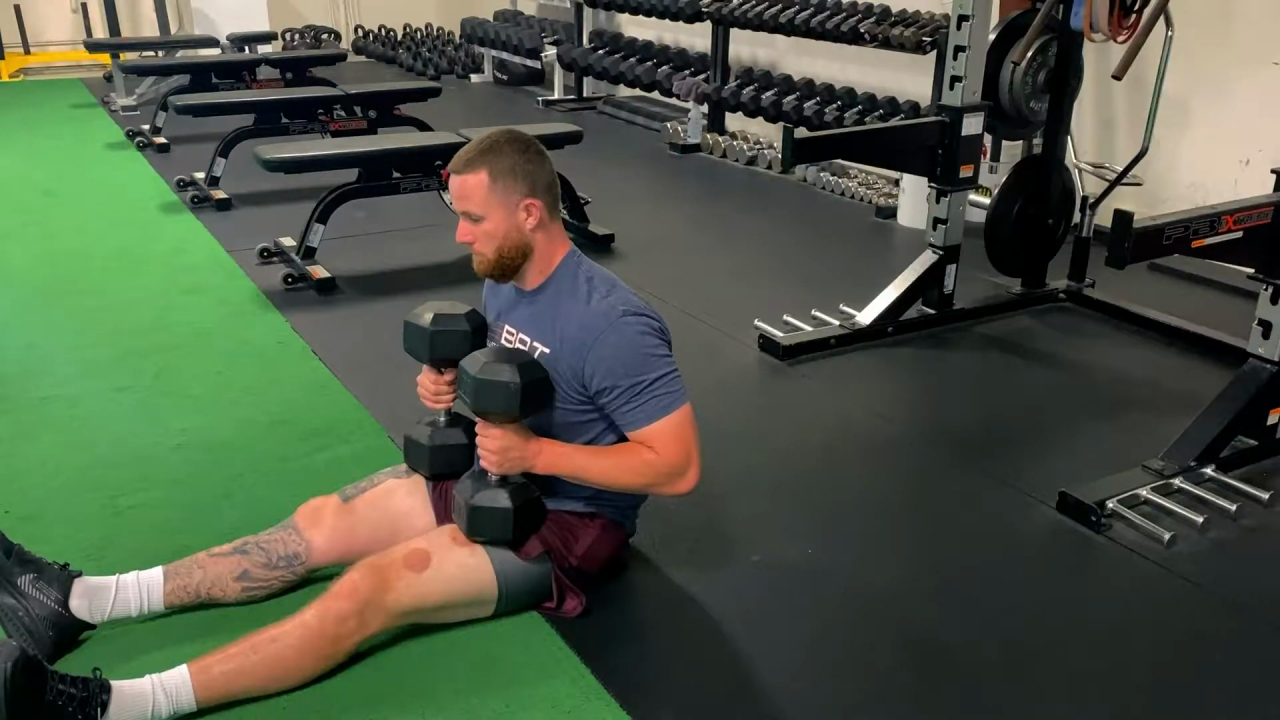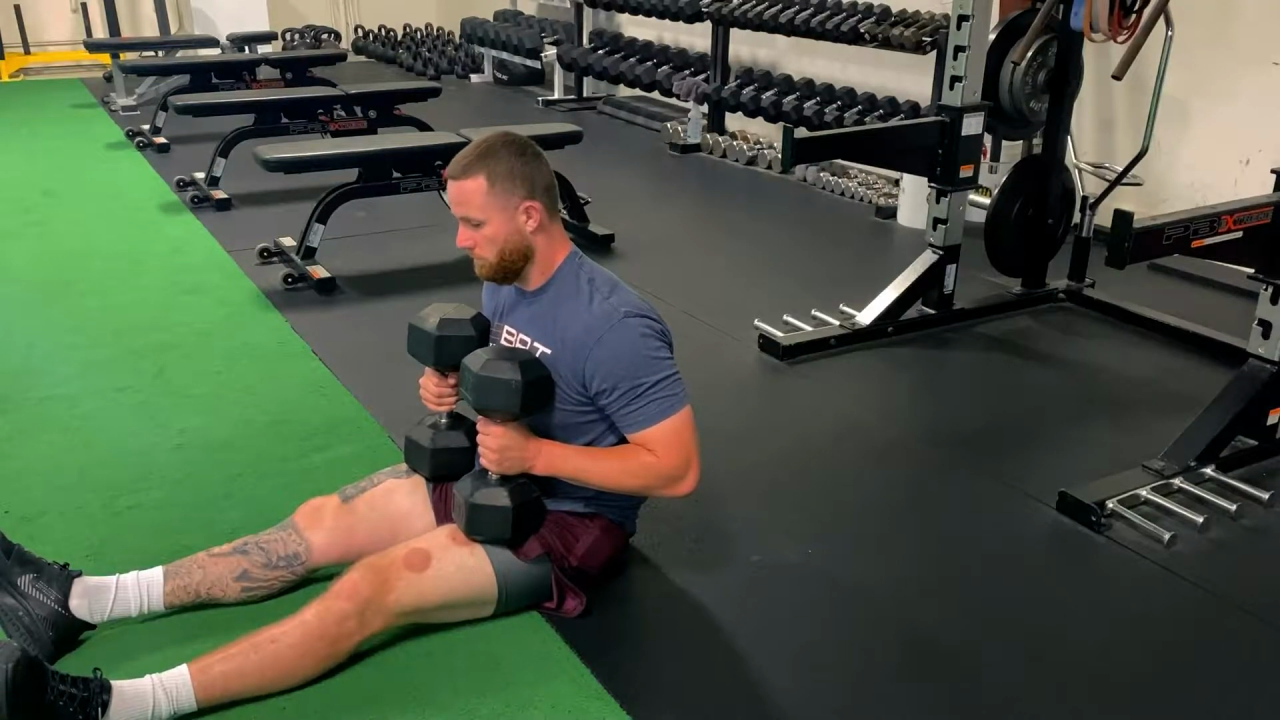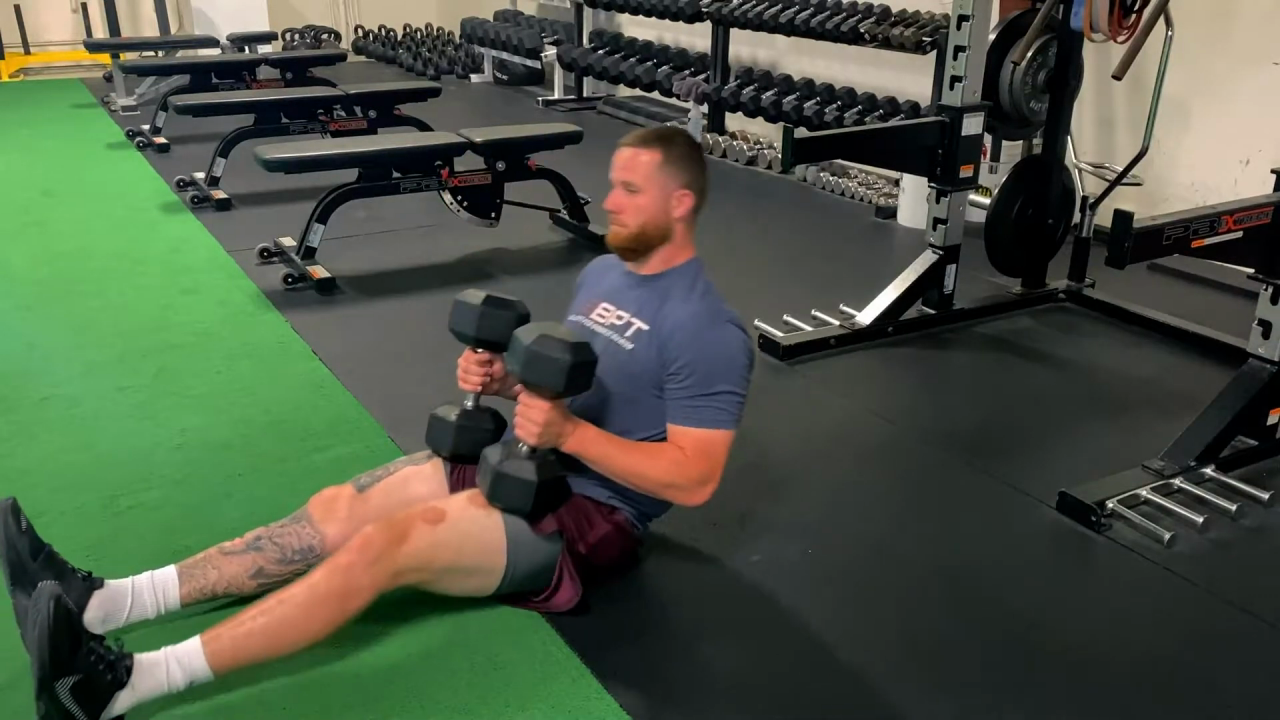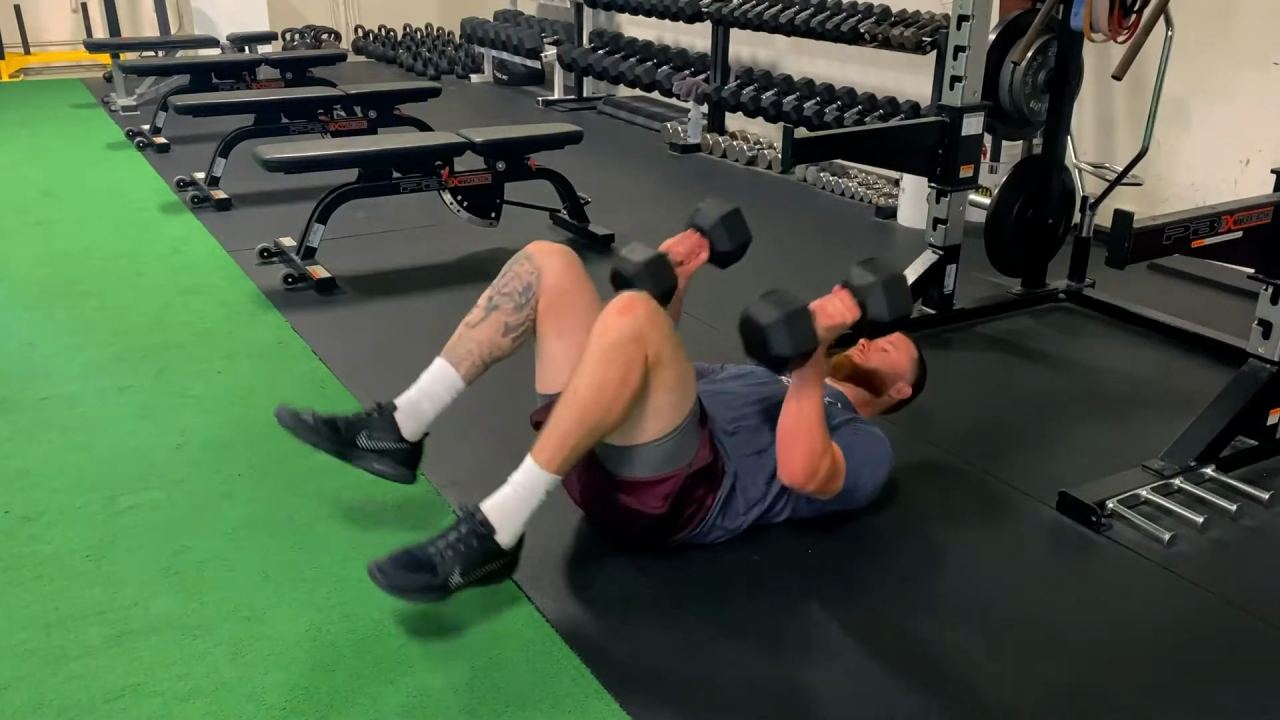
dt=1s
person 1, frame 1
left shoulder: (610, 325)
right shoulder: (506, 276)
left elbow: (677, 466)
left wrist: (536, 452)
right wrist: (450, 382)
left hip: (566, 521)
right hip: (488, 475)
left knee: (370, 587)
right knee: (322, 523)
right ankle: (83, 600)
person 1, frame 2
left shoulder: (612, 327)
right shoulder: (506, 277)
left elbow: (676, 469)
left wrist: (536, 453)
right wrist: (452, 386)
left hip: (566, 521)
right hip: (490, 475)
left knee: (373, 586)
right knee: (321, 522)
right ankle: (84, 599)
person 1, frame 3
left shoulder: (707, 331)
right shoulder: (603, 272)
left elbow: (694, 480)
left wrist: (569, 433)
right wrist: (502, 378)
left hip: (587, 515)
left knee: (385, 544)
right knee: (333, 512)
right ankle: (102, 605)
person 1, frame 4
left shoulder: (865, 445)
right shoulder: (769, 375)
left elbow: (799, 473)
right elbow: (664, 380)
left wrist: (812, 358)
right wrist: (673, 277)
left hip: (672, 491)
right hip: (602, 458)
left knee: (630, 314)
right knee: (548, 261)
left ankle: (493, 532)
right ankle: (397, 429)
